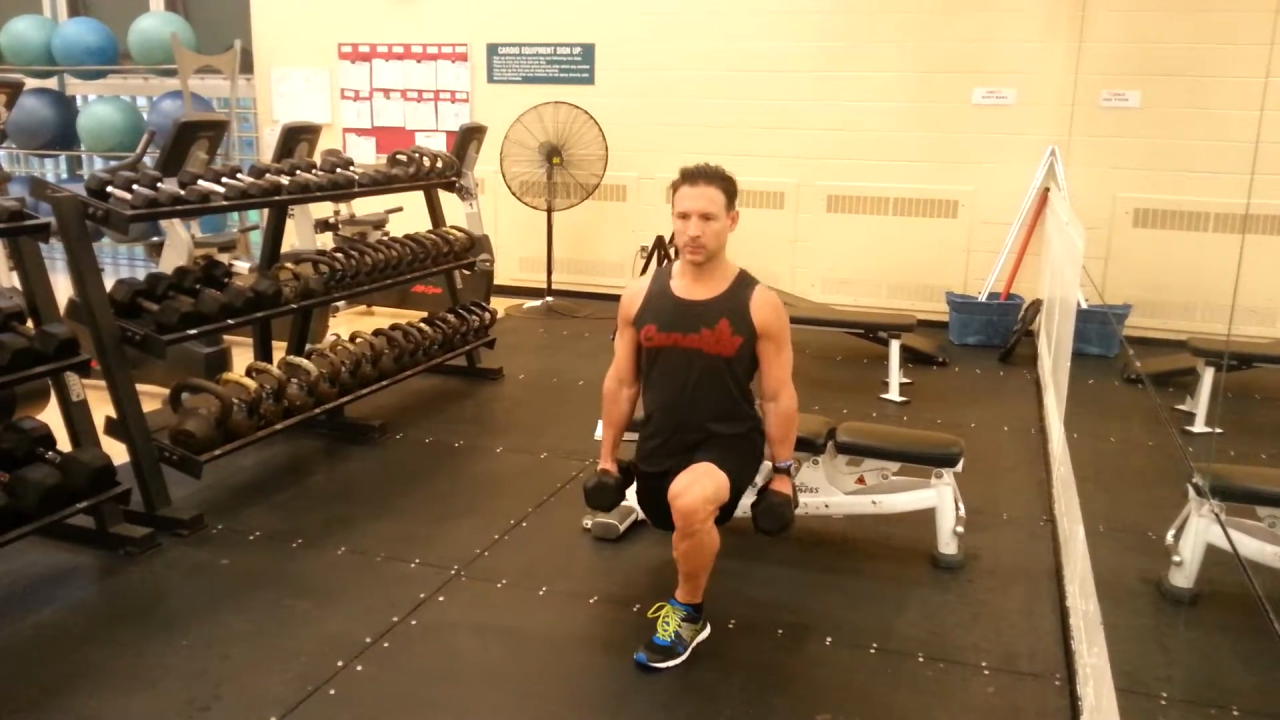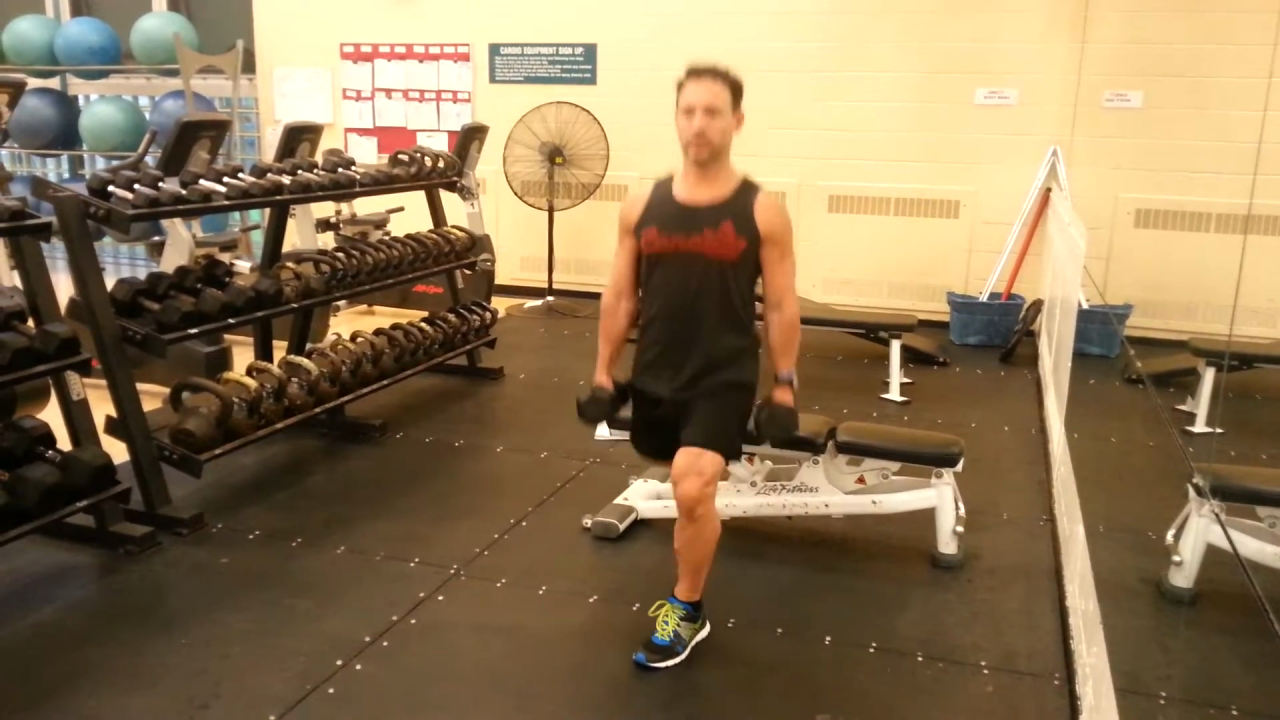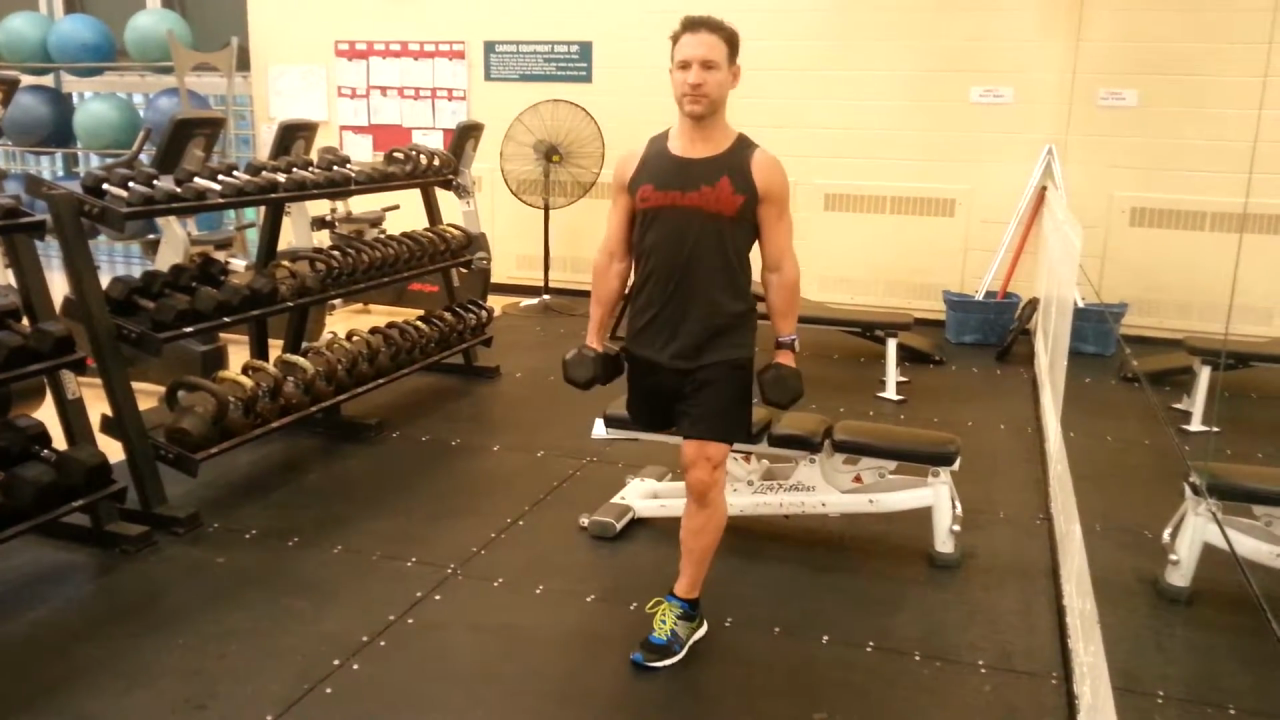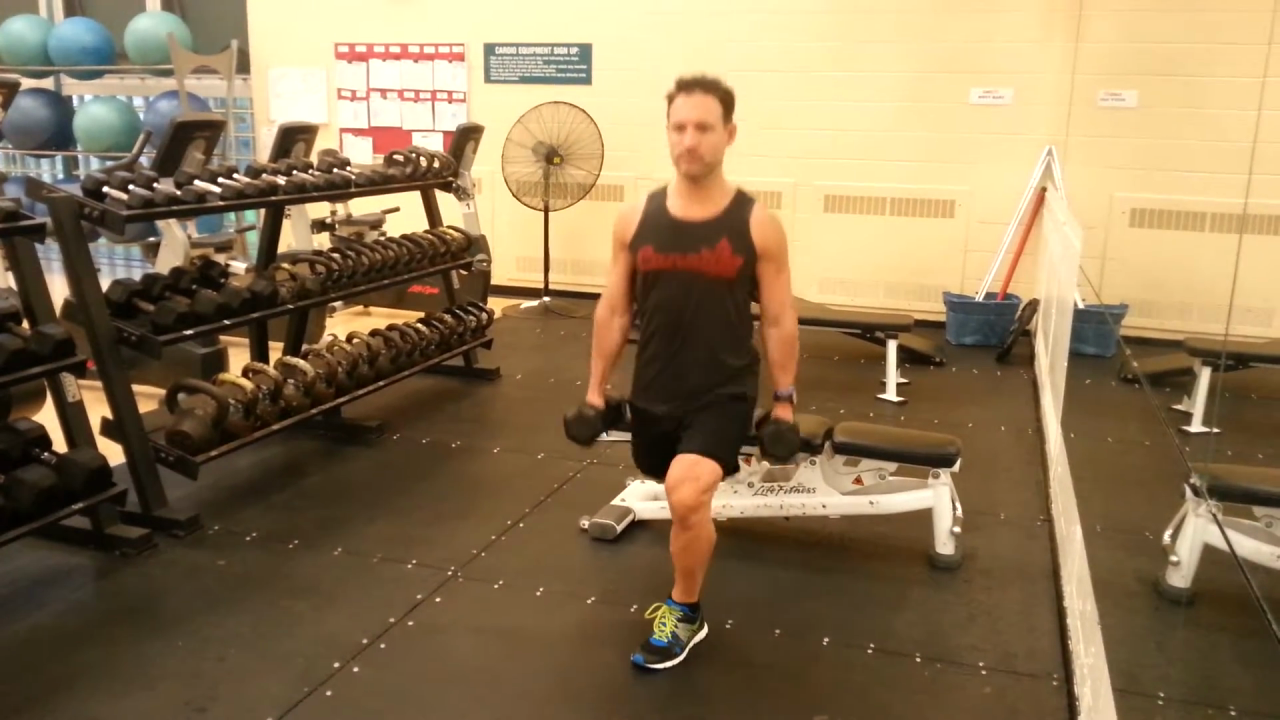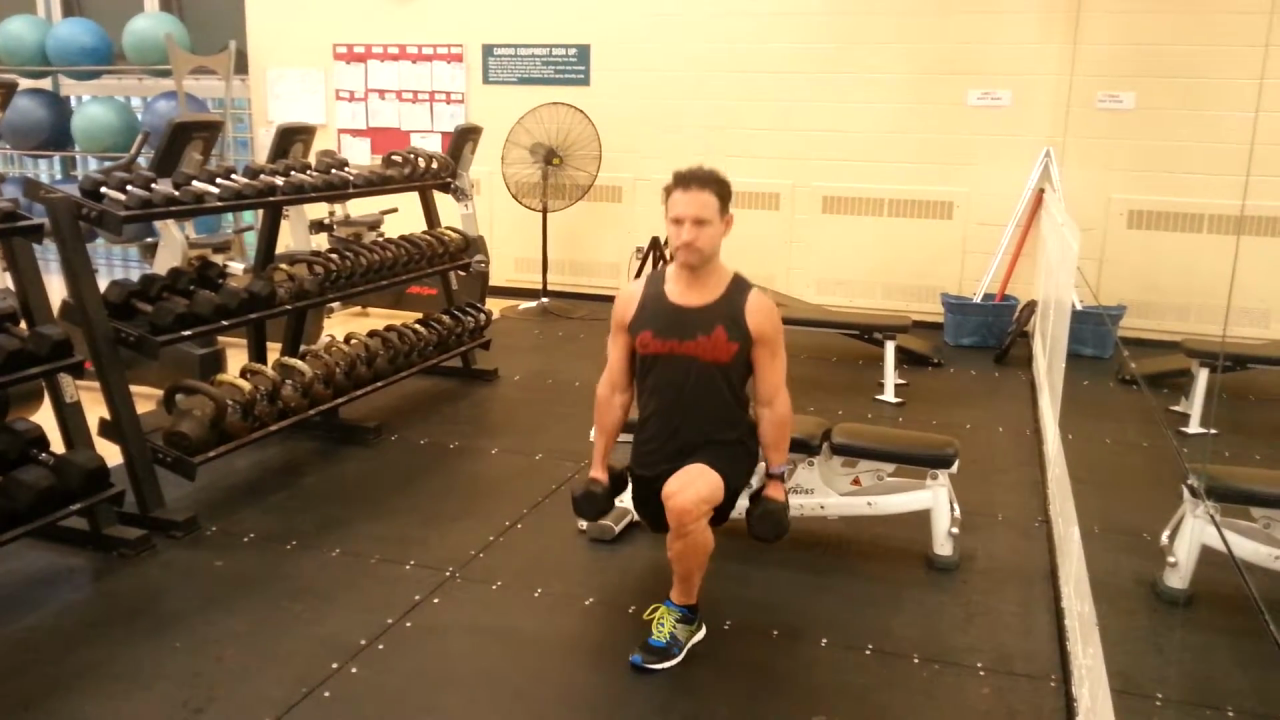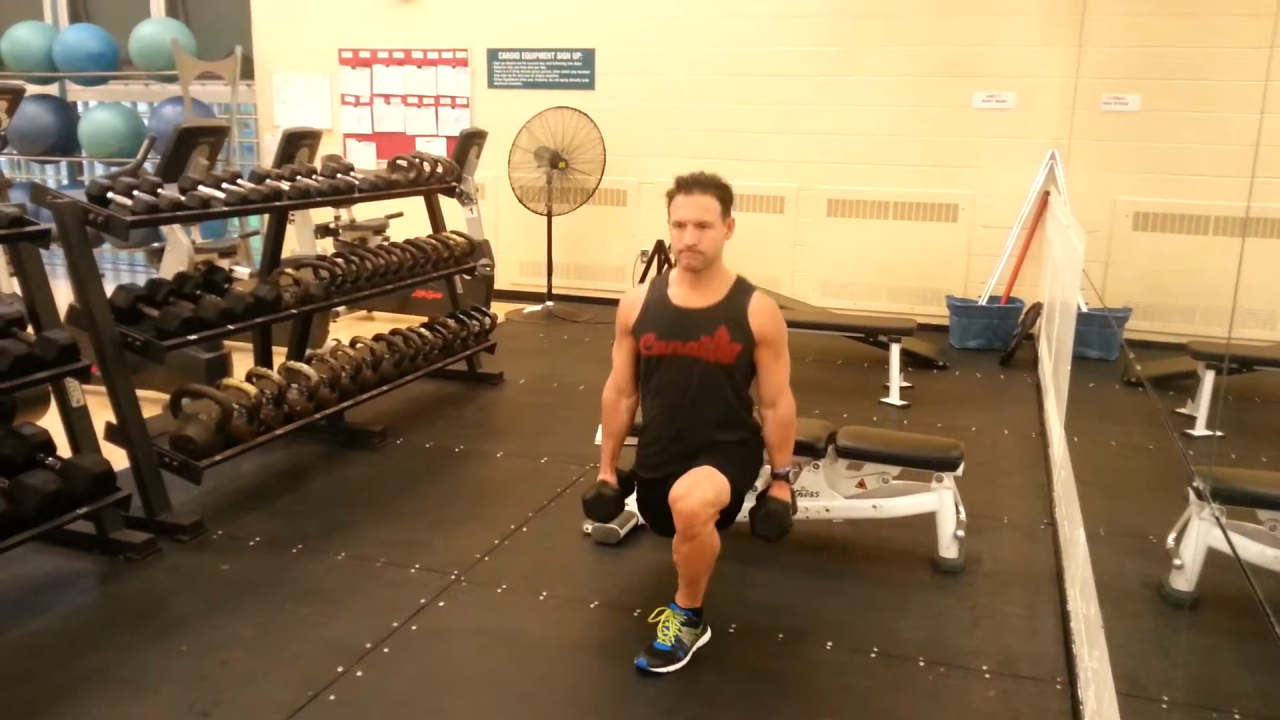
dt=0.4s
person 1, frame 1
left shoulder: (760, 305)
right shoulder: (640, 296)
left elbow: (779, 396)
right elbow: (621, 382)
left wrist: (782, 472)
right wrist: (608, 454)
left hip: (728, 441)
right hip: (659, 444)
left knee: (689, 504)
right knee: (669, 513)
left ankle: (687, 614)
person 1, frame 2
left shoulder: (762, 210)
right shoulder: (643, 204)
left elbow: (782, 305)
right elbow: (620, 296)
left wrist: (783, 382)
right wrist: (604, 369)
left hip: (723, 377)
right hip: (655, 374)
left knee: (693, 489)
right knee: (672, 467)
left ankle: (688, 610)
person 1, frame 3
left shoulder: (759, 169)
right shoulder: (636, 163)
left elbow: (780, 268)
right elbow: (613, 258)
left wrist: (785, 347)
right wrist: (595, 333)
left hip: (721, 350)
right hip: (649, 342)
left knee: (702, 476)
right knee: (688, 454)
left ankle: (685, 609)
person 1, frame 4
left shoulder: (757, 225)
right shoulder: (635, 220)
left elbow: (779, 321)
right elbow: (613, 312)
left wrist: (784, 399)
right wrist: (596, 387)
left hip: (723, 391)
right hip: (654, 389)
left knee: (686, 495)
right knee: (672, 483)
left ankle: (685, 614)
person 1, frame 5
left shoulder: (754, 309)
right shoulder: (634, 300)
left elbow: (773, 402)
right elbow: (614, 388)
left wrist: (775, 476)
right wrist: (599, 461)
left hip: (723, 448)
right hip: (653, 451)
left knee: (683, 503)
left ankle: (682, 616)
person 1, frame 6
left shoulder: (757, 311)
right shoulder: (638, 304)
left elbow: (777, 402)
right elbow: (620, 391)
left wrist: (780, 478)
right wrist: (606, 465)
left hip: (727, 446)
right hip: (657, 452)
left knee: (690, 507)
left ankle: (688, 619)
